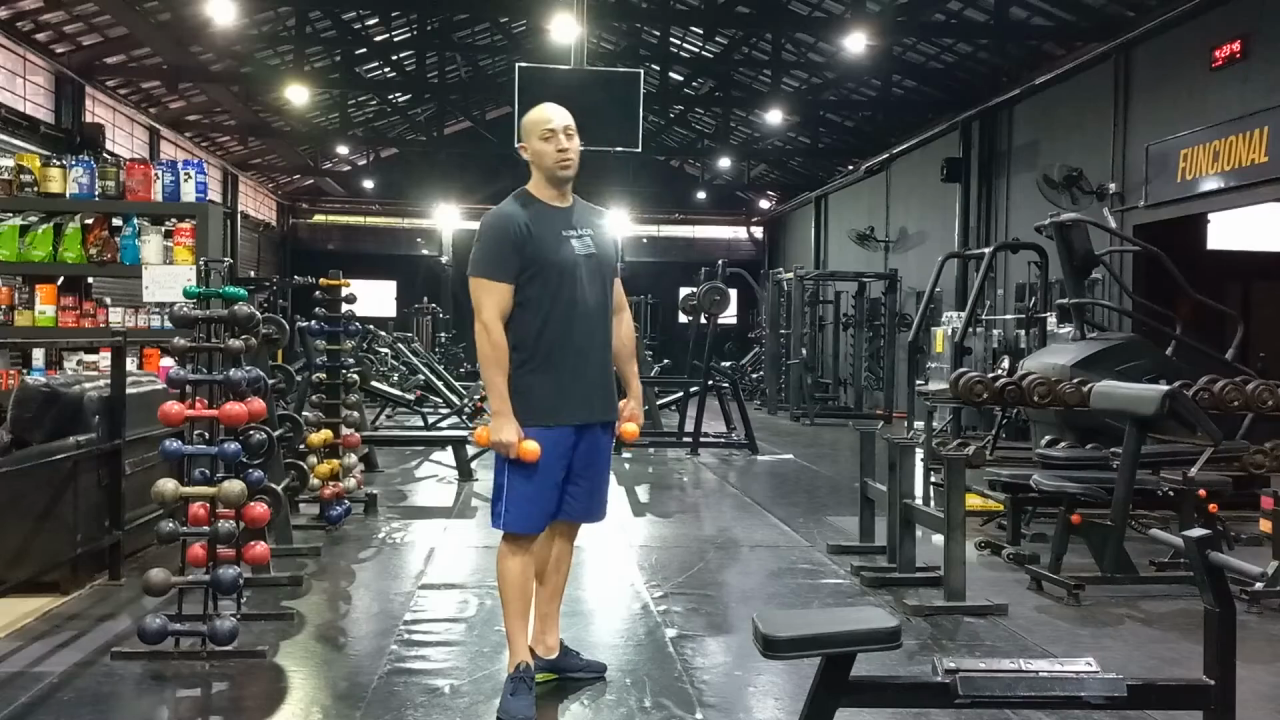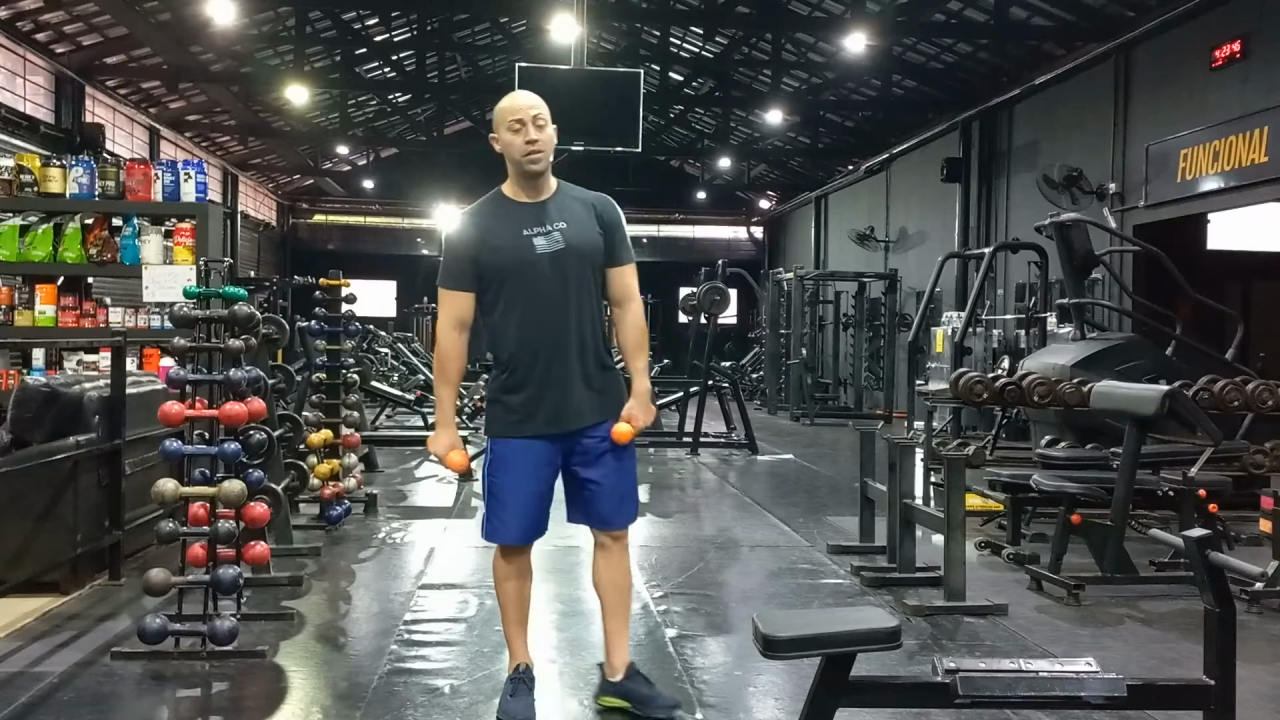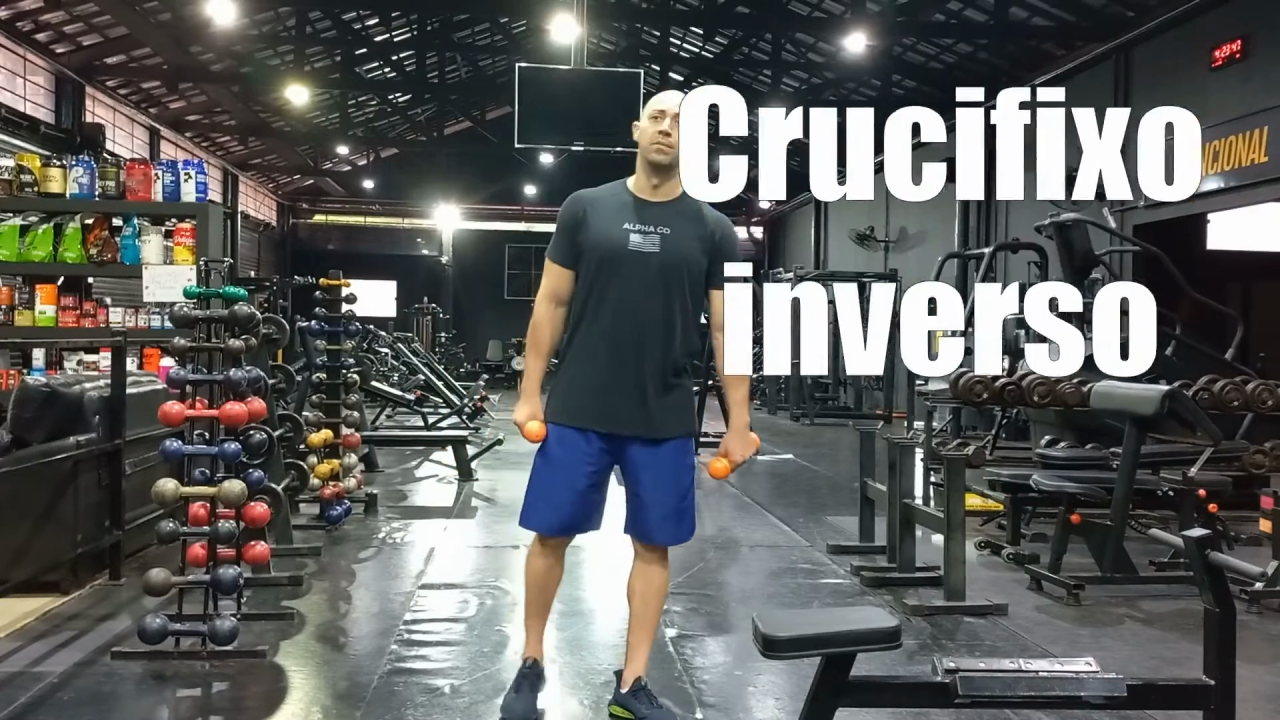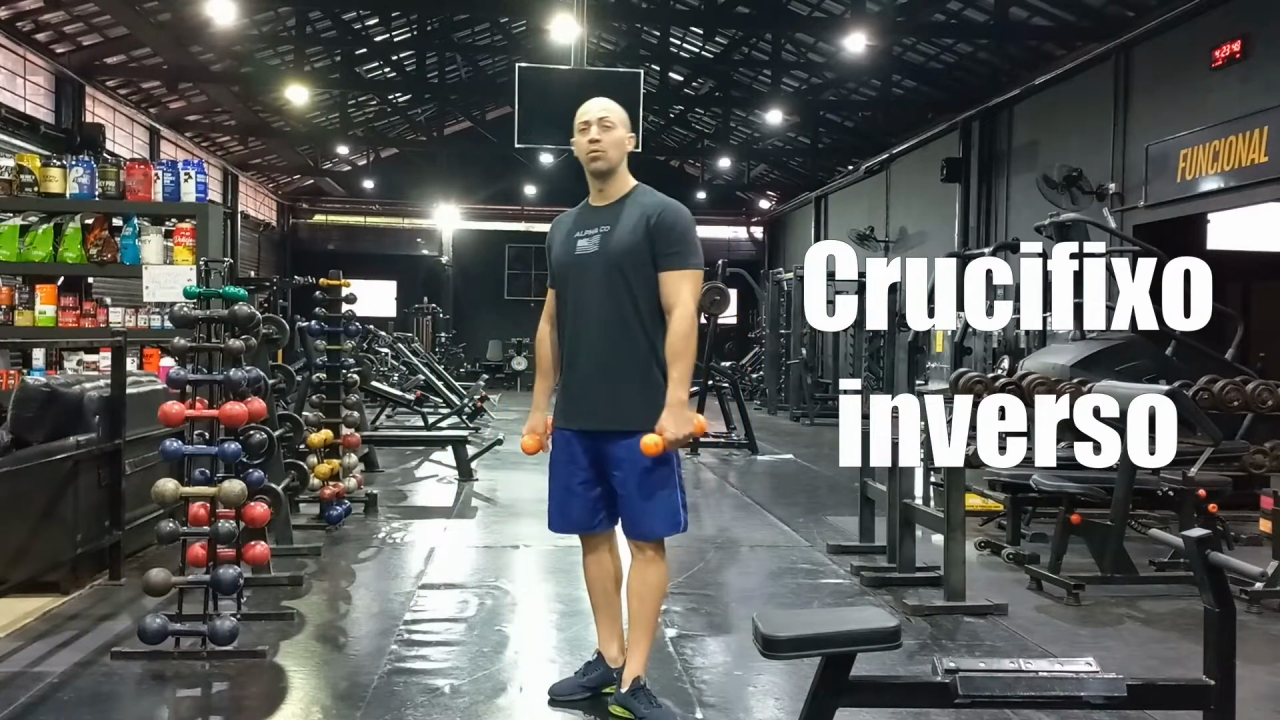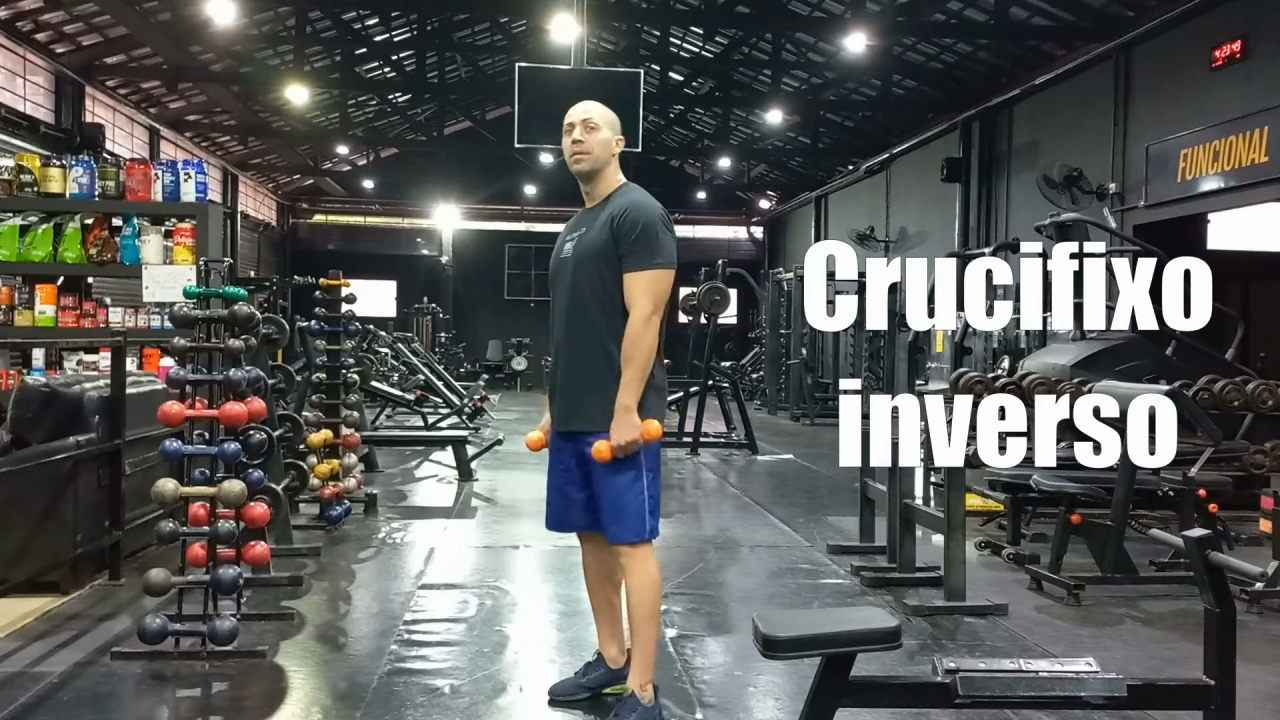
dt=1s
person 1, frame 1
left shoulder: (599, 223)
right shoulder: (506, 222)
left elbow: (618, 313)
right elbow: (490, 322)
left wrist: (632, 389)
right wrist: (502, 413)
left hip: (593, 408)
right hip: (535, 412)
left knee: (565, 525)
right knee: (521, 532)
left ankle: (549, 646)
right ankle: (520, 667)
person 1, frame 2
left shoulder: (598, 211)
right shoulder: (474, 229)
left elbow: (627, 304)
right elbow: (453, 328)
left wrist: (640, 389)
right wrist: (445, 421)
left hip: (598, 408)
right hip: (519, 417)
left knee: (613, 532)
right knee: (513, 543)
person 1, frame 3
left shoulder: (713, 230)
right shoulder: (585, 208)
left elbow: (727, 328)
right elbow: (552, 304)
left wrist: (739, 422)
right wrist: (530, 391)
left hip: (662, 418)
right hip: (577, 409)
left knee: (653, 545)
right knee: (552, 533)
right ankle: (531, 664)
person 1, frame 4
left shoulder: (663, 215)
right shoulder: (564, 229)
left elbow: (682, 313)
left wrist: (677, 402)
right wrist: (541, 404)
left hip: (639, 416)
right hip: (576, 417)
left knee: (646, 539)
right knee: (593, 535)
right ankle: (608, 657)
person 1, frame 5
left shoulder: (638, 213)
right shoulder: (574, 228)
left elbow: (644, 316)
left wrist: (626, 409)
right wrist: (554, 407)
left hip: (618, 413)
right hip: (574, 415)
left knee: (631, 540)
right knee: (592, 536)
right ankle: (611, 659)
